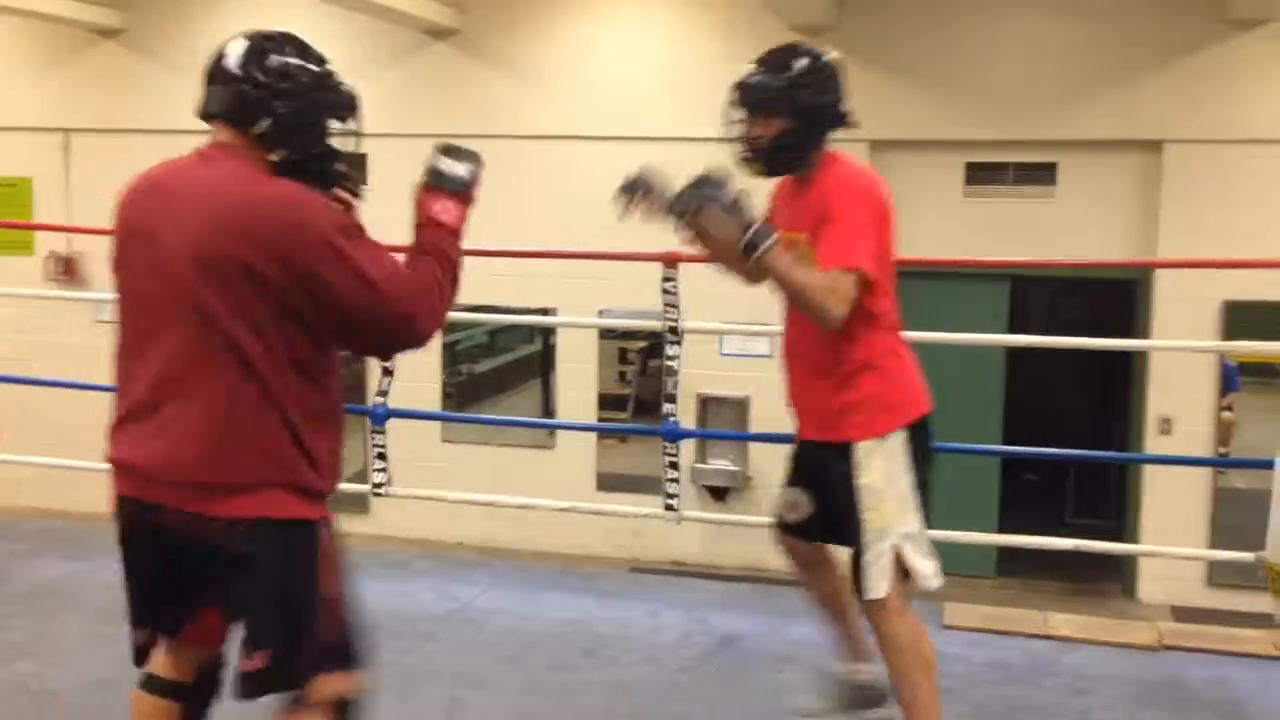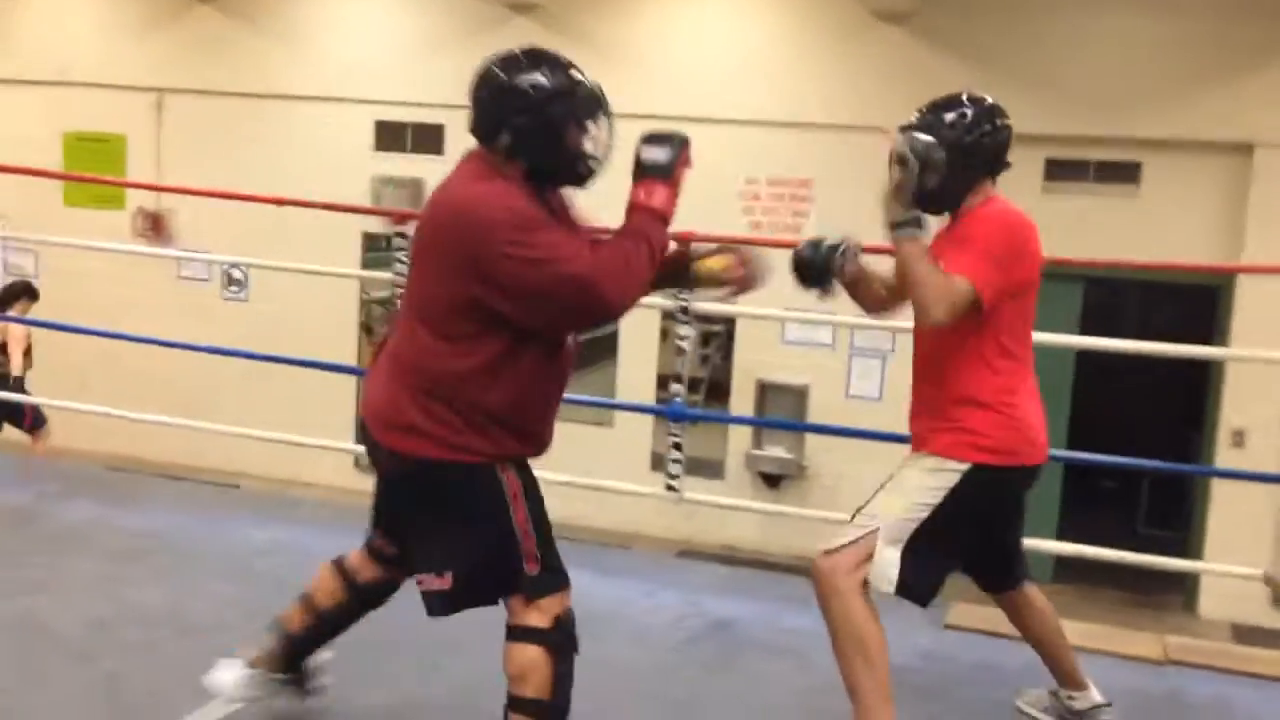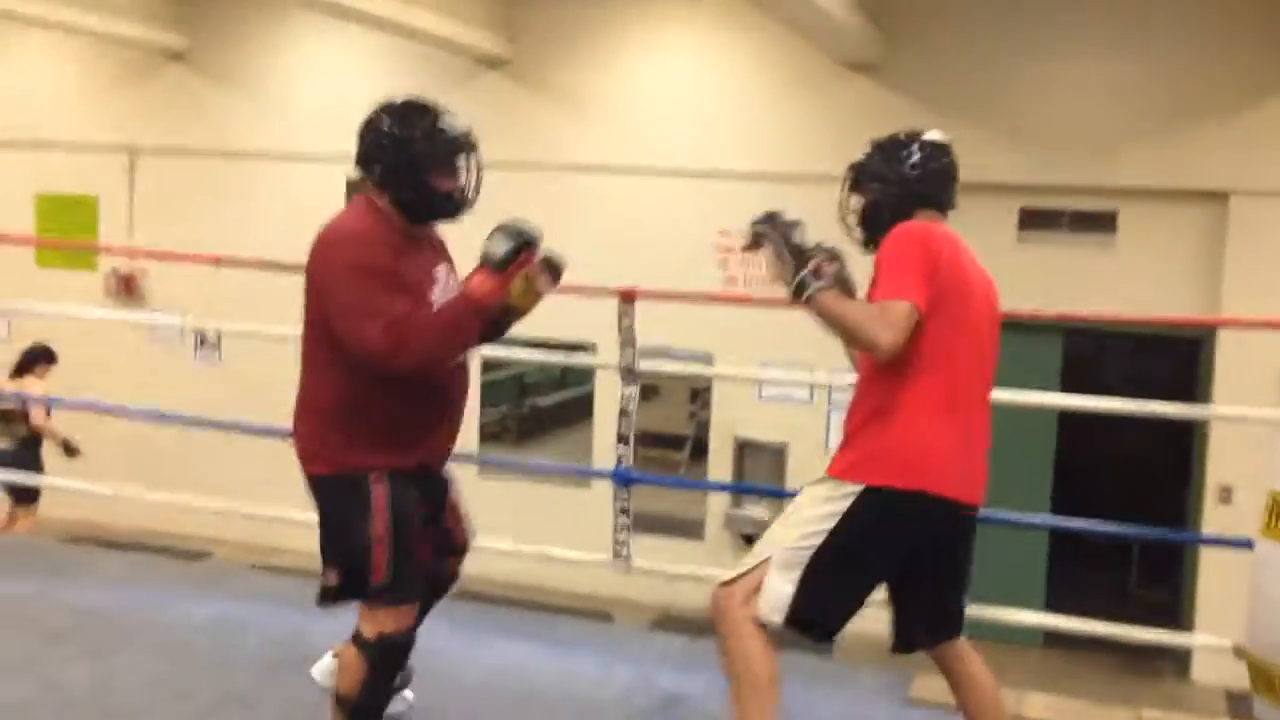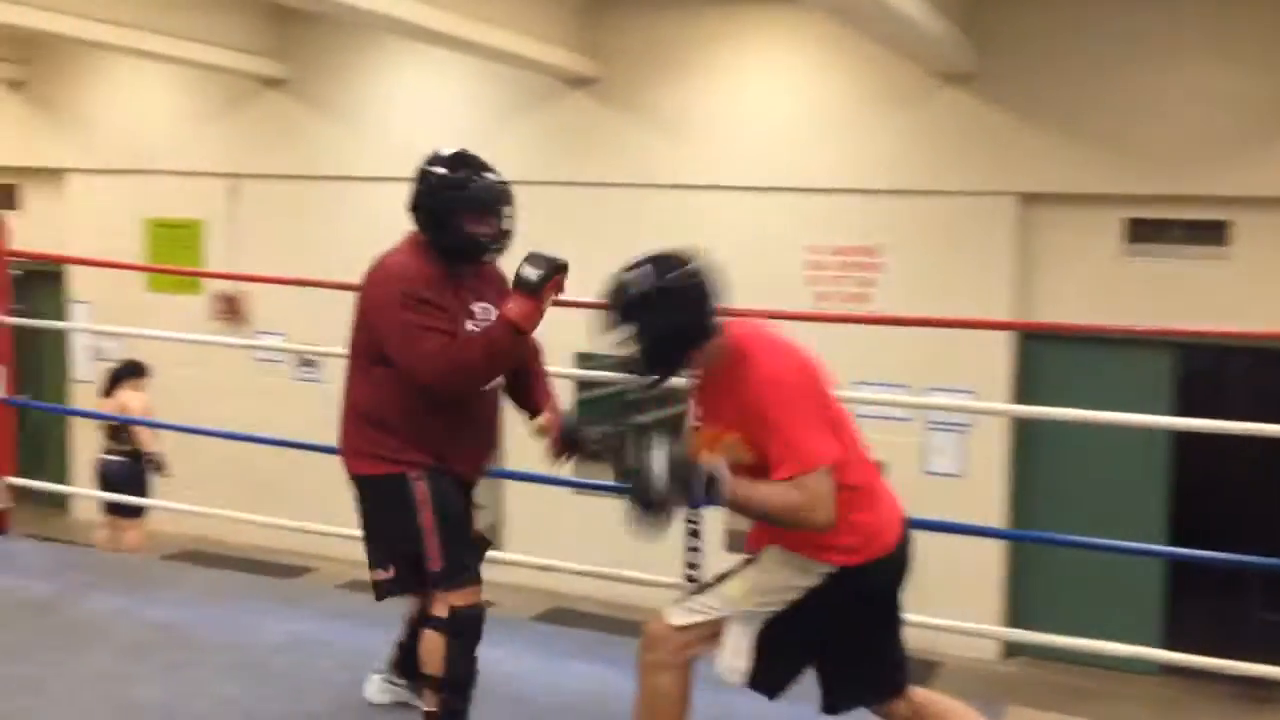
dt=0.7s
person 1, frame 1
left shoulder: (145, 194)
right shoulder: (284, 211)
right elbow: (403, 318)
right wrist: (443, 207)
left hip: (150, 482)
right hip: (255, 493)
left knee: (179, 657)
person 1, frame 2
left shoulder: (516, 187)
right shoulder: (490, 210)
left elbow: (586, 260)
right elbow: (599, 289)
left wrist: (689, 264)
right wrist: (655, 193)
left hip: (405, 420)
right hip: (457, 440)
left knee: (385, 553)
right knee: (541, 604)
left ankle: (272, 661)
person 1, frame 3
left shoulder: (419, 236)
right shoulder: (354, 243)
left elbow: (459, 328)
right elbow: (399, 349)
left wrist: (513, 299)
right wrist: (486, 283)
left hip: (414, 453)
right hip: (359, 459)
left knee: (438, 560)
right knee: (391, 610)
left ankle: (354, 667)
person 1, frame 4
left shoulder: (480, 271)
right shoulder: (401, 279)
left elbow: (509, 357)
right elbow: (445, 370)
left wrist: (544, 409)
right wrist: (524, 310)
left hip: (448, 458)
right hip: (397, 461)
left knee: (449, 576)
right knee: (459, 597)
left ankle: (403, 673)
person 2, frame 1
left shoulder: (852, 188)
right shoulder: (795, 190)
left elbow: (833, 304)
right elbow: (750, 270)
left wrist: (750, 229)
right wrist: (675, 207)
left hip: (876, 415)
right hip: (827, 415)
left knee: (884, 588)
right knee: (800, 539)
person 2, frame 2
left shoulder: (1001, 225)
right shoulder: (965, 229)
left elbow: (936, 310)
right elbow: (883, 301)
left wrist: (905, 215)
right wrist: (842, 262)
left hip: (975, 448)
right hip: (997, 444)
left knee: (839, 571)
right knee: (1005, 580)
person 2, frame 3
left shoulder: (916, 241)
right shoulder: (969, 269)
left elbow: (884, 338)
left wrist: (805, 278)
right wrist: (837, 289)
left hip: (889, 478)
right hip: (954, 487)
left knee: (736, 603)
right knee: (946, 641)
person 2, frame 4
left shoulder: (770, 375)
right shoulder: (720, 352)
left elbow: (816, 509)
left wrist: (704, 483)
left hip: (843, 553)
right hip: (866, 544)
left knee: (666, 641)
